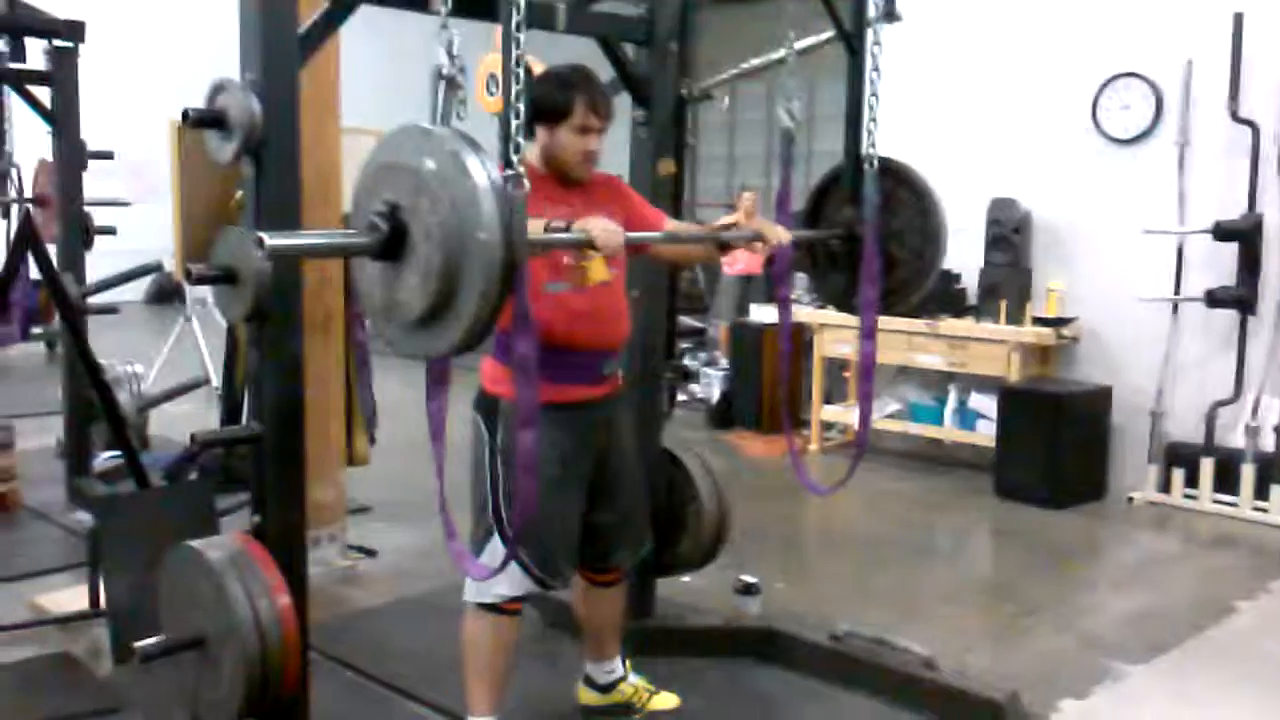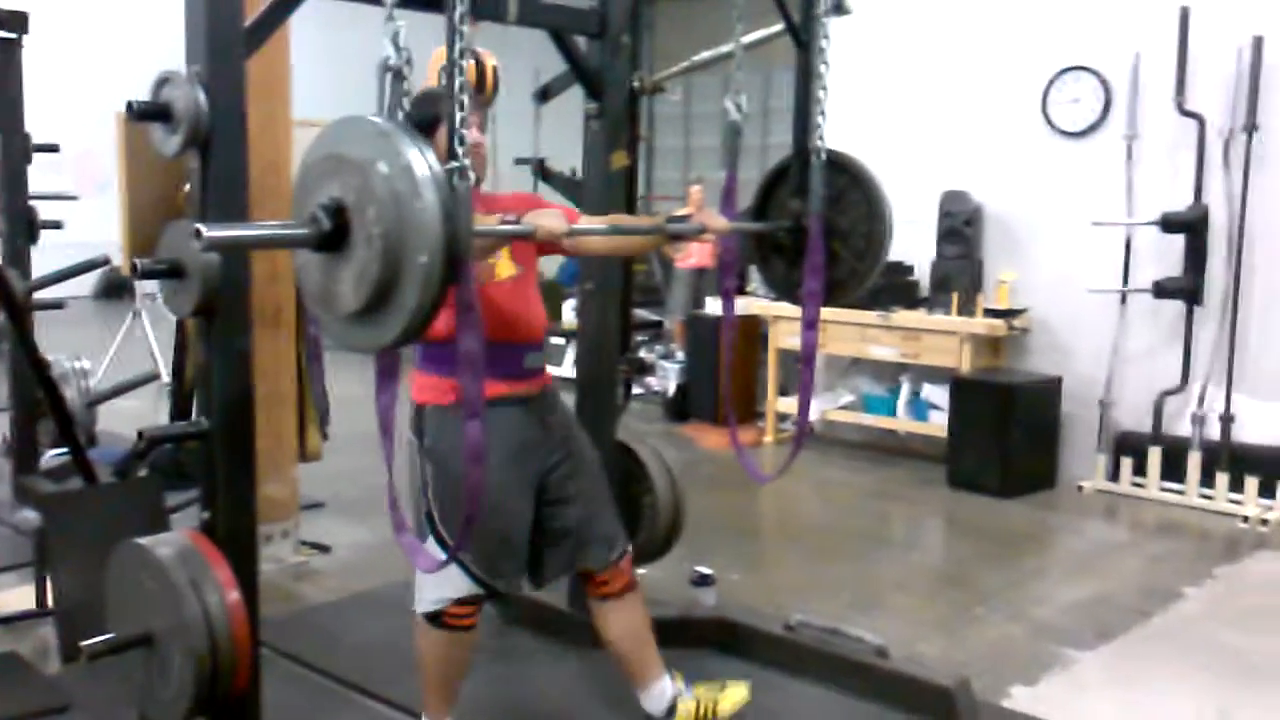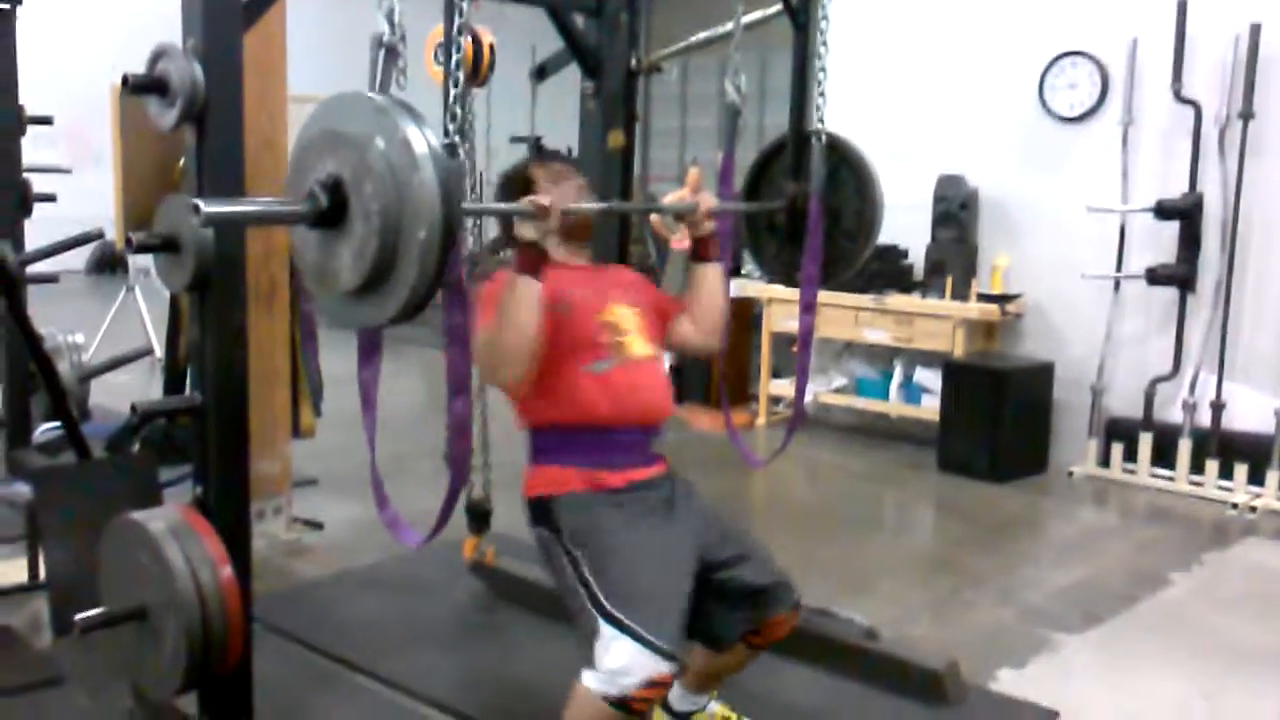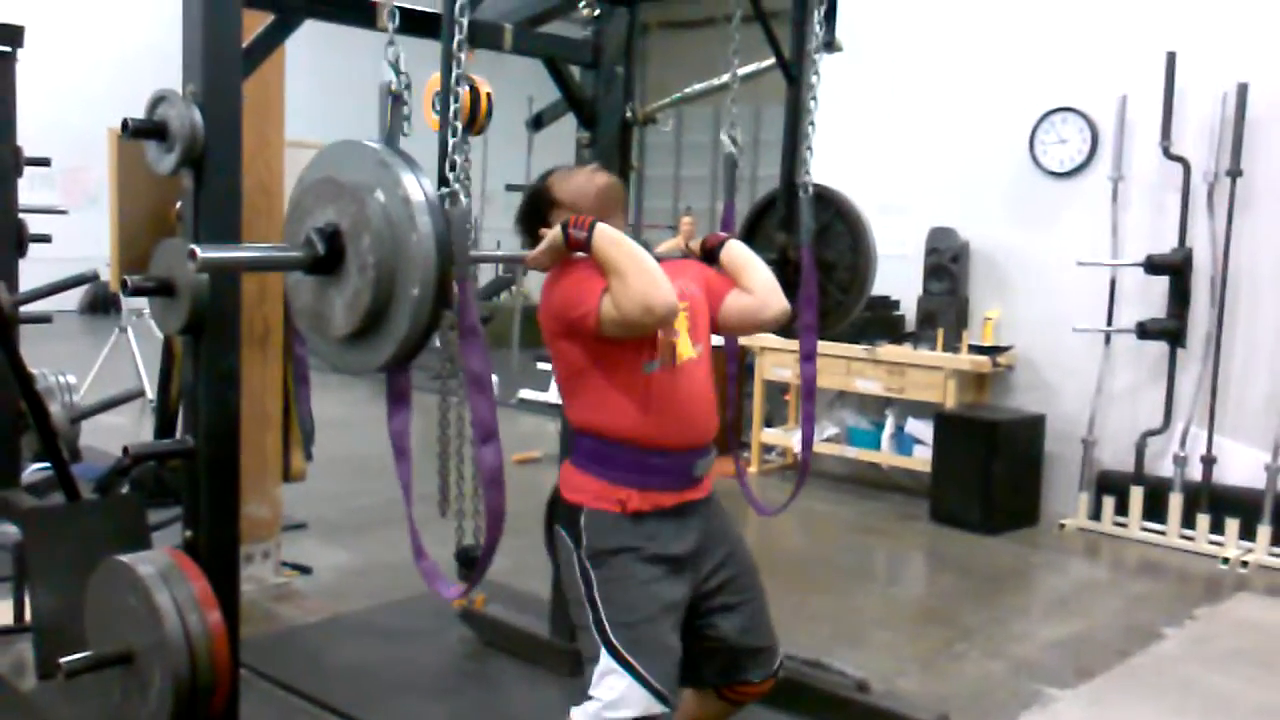
dt=1s
person 1, frame 1
left shoulder: (609, 192)
left elbow: (675, 241)
left wrist: (743, 232)
right wrist: (574, 231)
left hip: (602, 399)
left knee: (610, 550)
right knee: (506, 567)
person 1, frame 2
left shoulder: (514, 204)
left elbow: (596, 236)
right wrist: (523, 229)
left hip: (537, 400)
right hip: (461, 411)
left knee: (607, 557)
right knee: (457, 580)
person 1, frame 3
left shoulder: (623, 282)
right shoulder: (514, 283)
left elbow: (702, 336)
right elbow: (508, 373)
left wrist: (704, 244)
right wrist: (531, 254)
left hip: (658, 484)
right hip: (581, 495)
left knee: (769, 606)
right knee: (640, 662)
person 1, frame 4
left shoulder: (685, 275)
right shoulder: (572, 282)
left elbow: (769, 306)
right elbow: (654, 305)
left wrist: (718, 245)
right wrist: (589, 232)
left hip: (694, 505)
right hip: (613, 517)
left knee: (750, 666)
